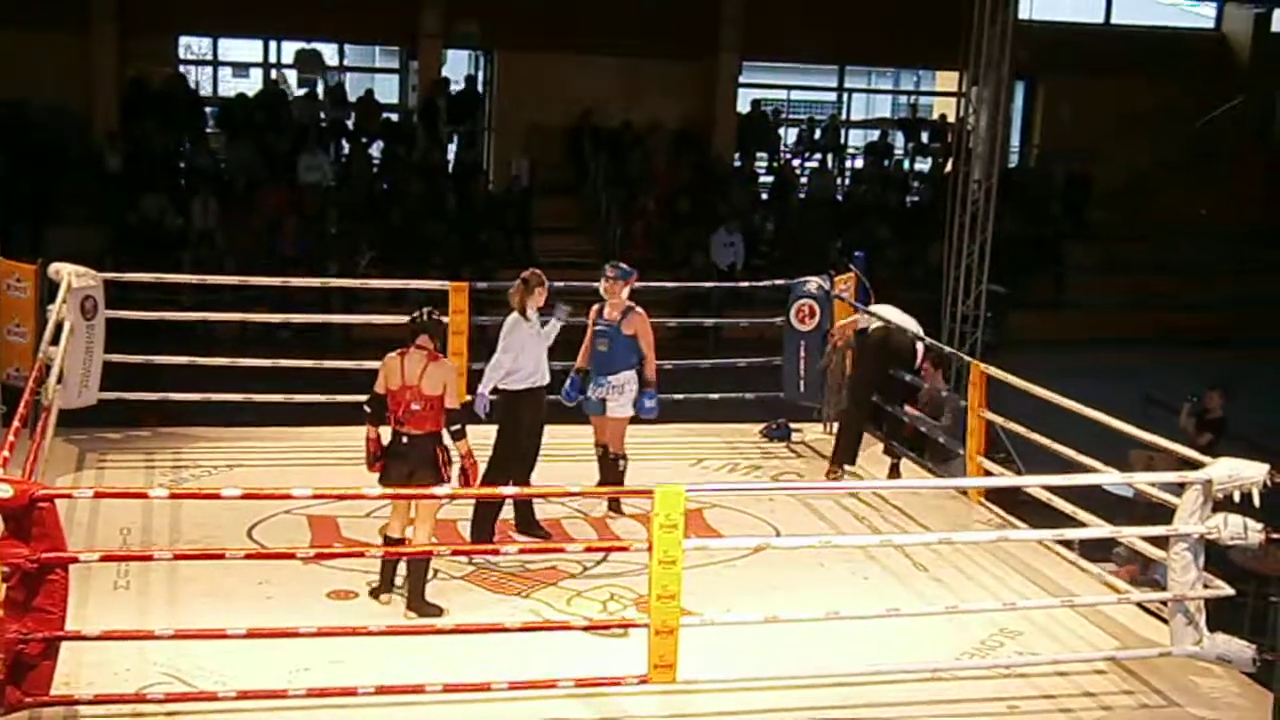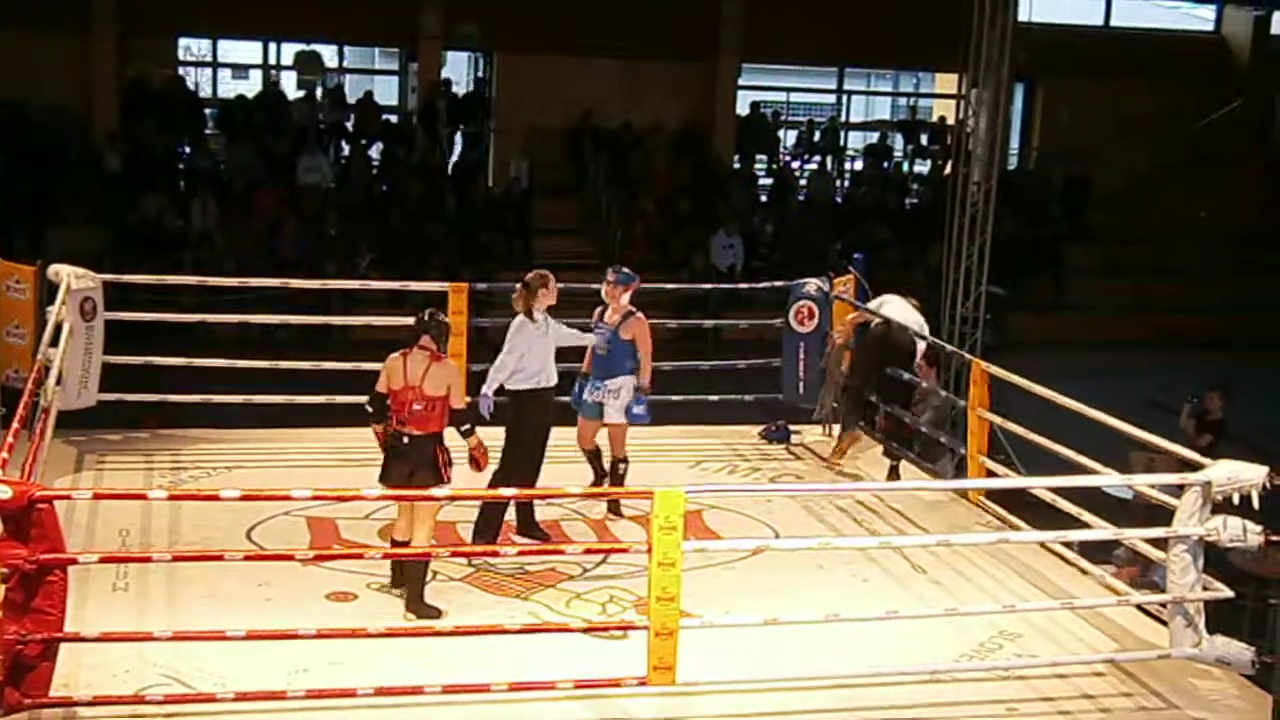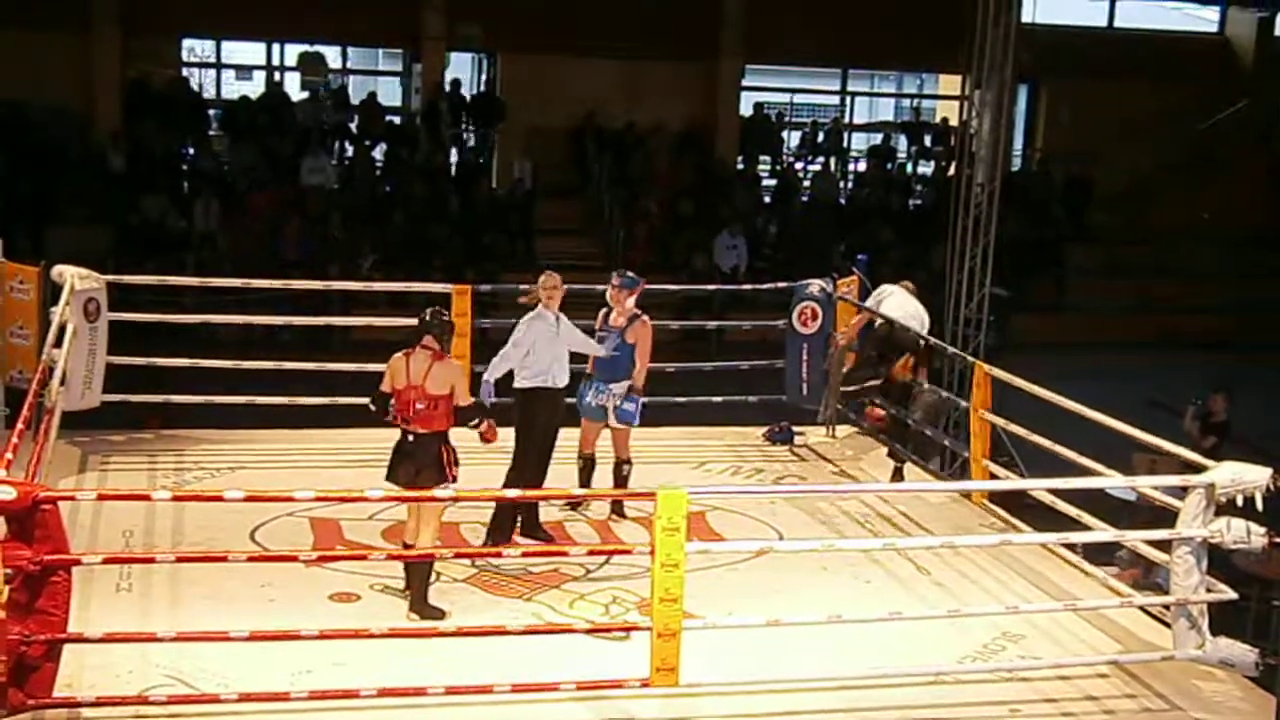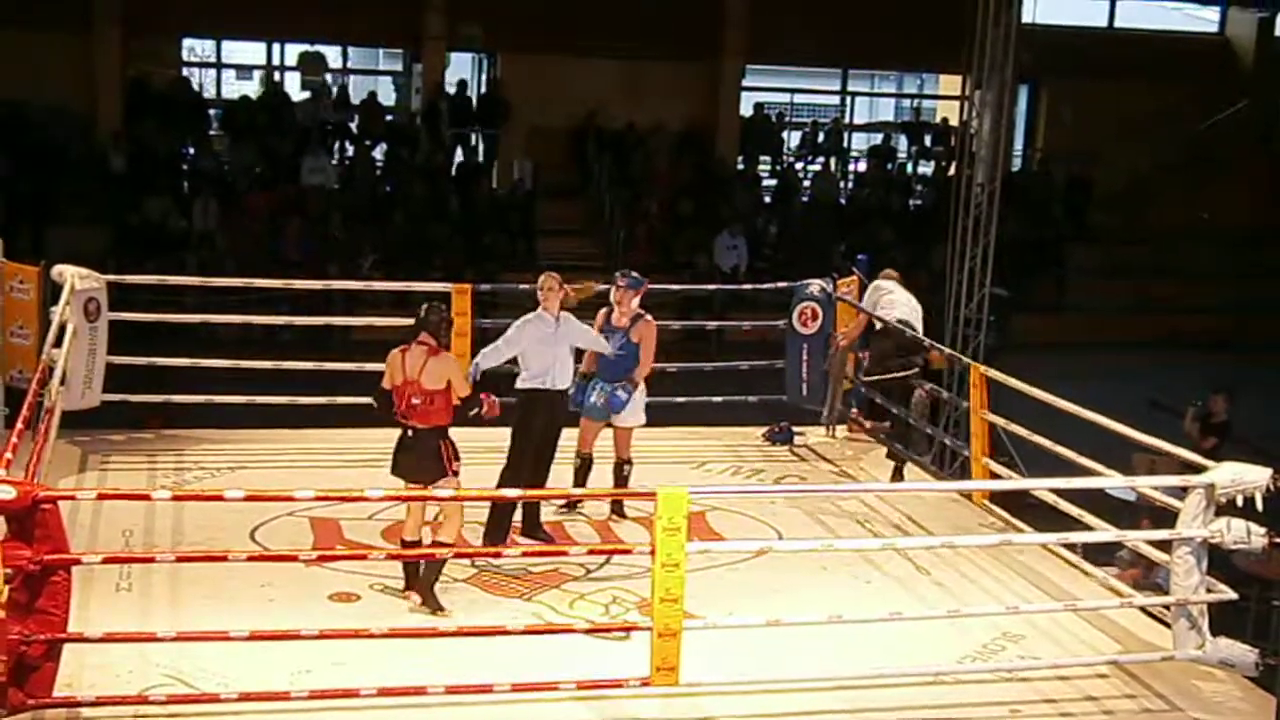
dt=0.2s
person 1, frame 1
left shoulder: (391, 361)
right shoulder: (445, 369)
left elbow: (373, 406)
right elbow: (453, 420)
left wrist: (372, 442)
right wrist: (468, 458)
left hip: (397, 448)
right hip: (428, 451)
left knee: (398, 517)
right knee: (423, 526)
left ankle: (385, 586)
right ankle: (415, 600)
person 1, frame 2
left shoulder: (394, 361)
right shoulder: (449, 370)
left elbow: (375, 406)
right elbow: (460, 418)
left wrist: (382, 433)
right wrist: (477, 448)
left hip: (399, 449)
right hip: (429, 452)
left knee: (404, 516)
right knee: (423, 527)
left ankle: (400, 580)
right ankle: (414, 602)
person 1, frame 3
left shoulder: (397, 361)
right shoulder: (452, 369)
left elbow: (378, 405)
right elbow: (468, 413)
right wrist: (487, 427)
left hip: (406, 447)
right hip: (435, 451)
left knee: (414, 518)
right knee: (429, 527)
left ankle: (412, 584)
right ankle: (418, 602)
person 1, frame 4
left shoulder: (396, 357)
right shoulder: (447, 362)
left elbow: (383, 402)
right elbow: (469, 404)
right wrist: (487, 405)
left hip: (407, 443)
right hip: (435, 445)
left knee: (414, 513)
right knee: (452, 518)
left ankle: (411, 584)
right ankle: (423, 589)
person 2, frame 1
left shoulder: (532, 321)
right shoulder: (516, 323)
right elbow: (500, 360)
left wrist: (556, 321)
right wrist: (483, 390)
left hip: (535, 396)
right hip: (517, 398)
left knee: (526, 463)
right knee: (502, 466)
left ankle: (525, 520)
right ankle: (481, 533)
person 2, frame 2
left shoulder: (545, 322)
right shoulder: (523, 325)
left elbow: (564, 336)
right elbow: (506, 360)
left wrist: (592, 339)
right wrist: (487, 390)
left hip: (544, 397)
right hip: (524, 398)
left knee: (533, 463)
right knee: (511, 465)
left ankle: (525, 522)
right ankle: (485, 533)
person 2, frame 3
left shoulder: (562, 323)
right shoulder: (532, 322)
left elbow: (579, 341)
right elbow: (510, 353)
left wrist: (603, 351)
right wrist: (489, 376)
left hip: (554, 396)
right hip: (532, 396)
left knee: (540, 464)
right knee: (523, 465)
left ankle: (530, 523)
right ankle: (498, 533)
person 2, frame 4
left shoulder: (569, 323)
right shoulder: (527, 325)
left elbow: (589, 338)
right elbow: (501, 350)
left wrist: (610, 349)
right wrist: (480, 362)
left hip: (558, 398)
right hip: (532, 397)
left knee: (542, 463)
right knee: (518, 465)
left ankle: (531, 524)
right ankle: (494, 535)
person 3, frame 1
left shoulder: (636, 316)
right shoulder: (596, 310)
left elbow: (648, 355)
right elbow: (587, 345)
left wrist: (650, 388)
right wrist: (576, 375)
left hip: (622, 382)
right hip: (597, 380)
left knee: (616, 443)
right knee: (600, 436)
left ankle: (615, 498)
right ankle: (605, 480)
person 3, frame 2
left shoulder: (636, 321)
right shoulder: (599, 313)
left elbow: (644, 361)
left wrist: (642, 396)
right wrist: (582, 379)
left hip: (620, 386)
right hip: (595, 384)
left knee: (617, 448)
right knee: (584, 439)
left ankle: (614, 501)
right ankle: (600, 477)
person 3, frame 3
left shoulder: (641, 324)
right shoulder: (604, 315)
left elbow: (642, 364)
left wrist: (631, 395)
right wrist: (587, 381)
left hip: (622, 390)
right hip: (598, 387)
left knee: (621, 450)
right knee: (585, 444)
left ankle: (617, 502)
right ankle: (582, 494)
person 3, frame 4
left shoulder: (645, 324)
right shoulder: (604, 315)
left elbow: (646, 363)
right elbow: (593, 350)
left wrist: (628, 387)
right wrist: (582, 380)
left hip: (625, 390)
right hip: (599, 386)
left knee: (622, 449)
right knee: (584, 443)
left ankle: (617, 503)
right ankle: (577, 495)
person 4, frame 1
left shoulder: (880, 309)
right shoulder: (916, 328)
left elbow: (840, 327)
right elbow: (916, 363)
left wrist: (841, 338)
left hip: (880, 338)
right hip: (908, 347)
left knee: (857, 399)
right knee: (896, 406)
left ankle: (838, 463)
person 4, frame 2
left shoulder: (889, 299)
right shoulder: (922, 323)
left elbow: (854, 319)
right elbow: (917, 357)
left wrist: (845, 334)
left hip: (882, 333)
right hip: (908, 344)
left knee: (853, 387)
right knee: (897, 406)
left ankle: (849, 431)
right ankle: (894, 468)
person 4, frame 3
left shoulder: (887, 289)
right shoulder: (923, 311)
left elbow: (861, 320)
left wrist: (846, 339)
left hip: (887, 332)
right hip: (913, 342)
left knee: (854, 380)
right knee: (900, 409)
left ankle: (894, 370)
right ankle: (898, 470)
person 4, frame 4
left shoulder: (878, 286)
right shoulder: (914, 301)
left elbow: (861, 322)
left wrist: (846, 341)
right wrist: (873, 353)
left hip: (891, 333)
right hip: (912, 342)
left knee: (870, 377)
right knee: (900, 409)
left ankle: (920, 363)
right ankle: (898, 469)
